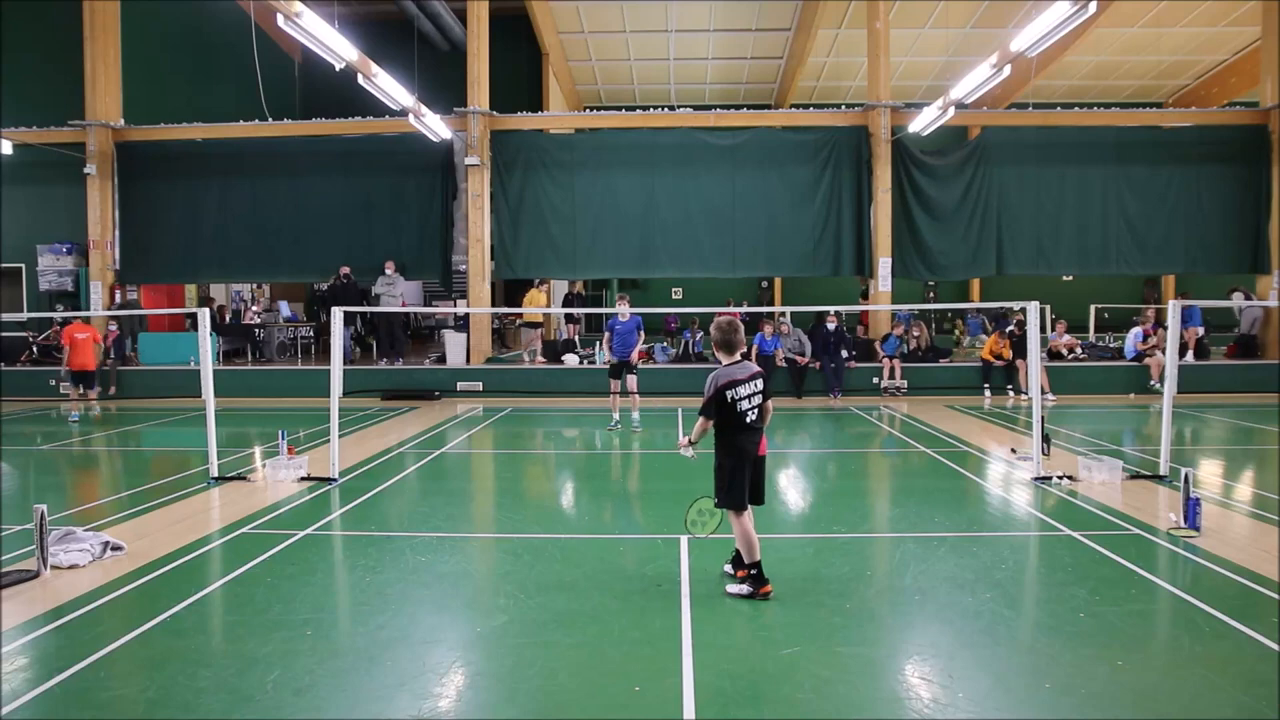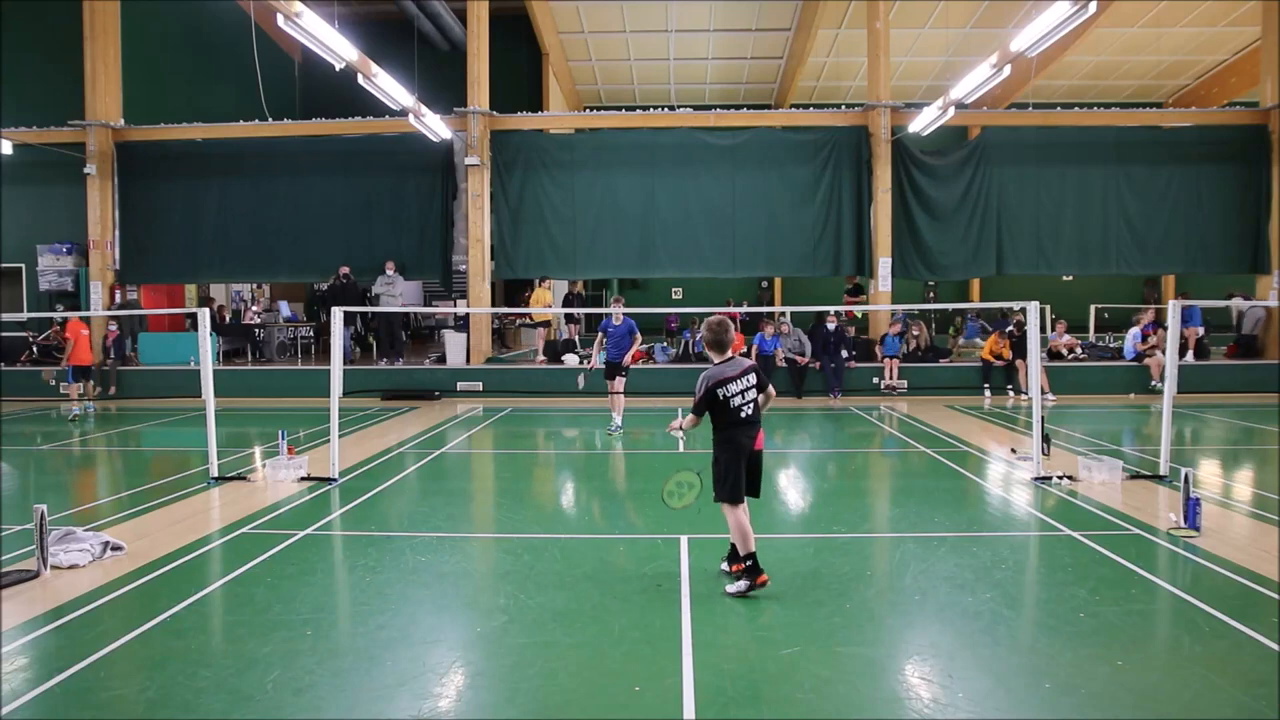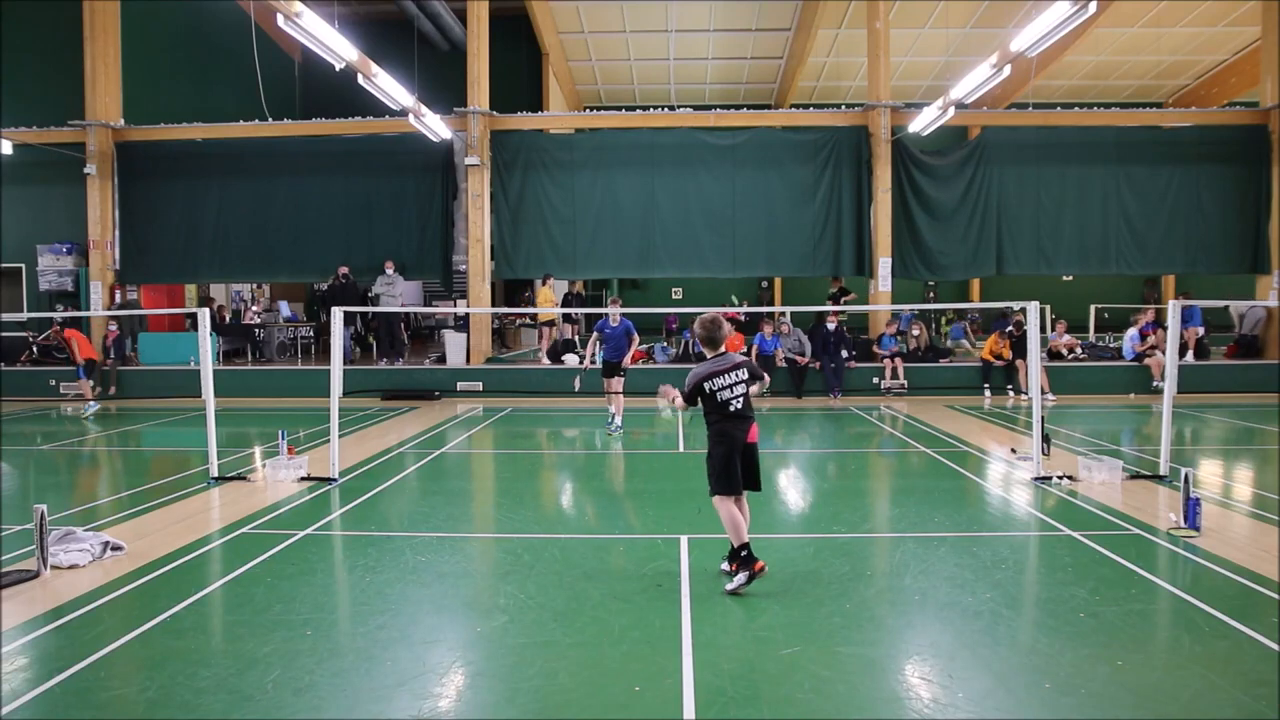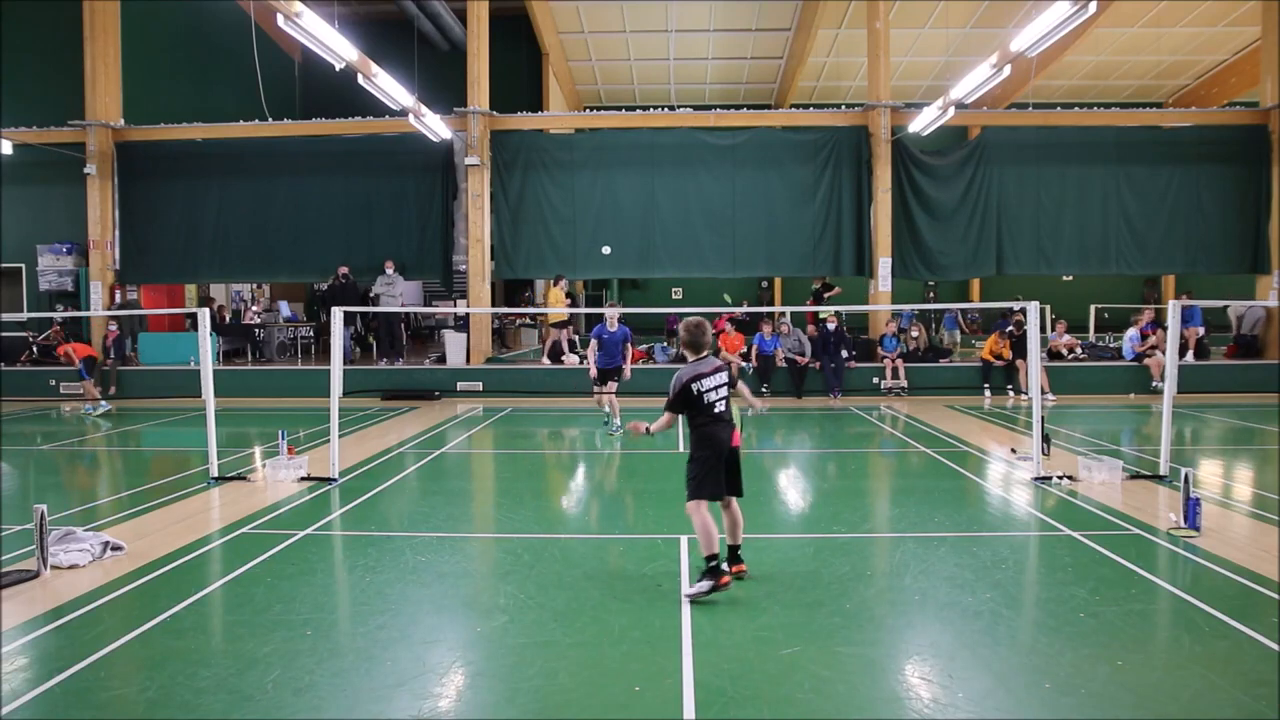
dt=0.4s
person 1, frame 1
left shoulder: (717, 379)
right shoulder: (756, 371)
left elbow: (706, 422)
right elbow: (767, 409)
left wrist: (690, 440)
left hip: (732, 451)
right hip: (757, 448)
left knee: (737, 513)
right knee: (744, 508)
left ankle: (757, 579)
right ankle: (741, 562)
person 1, frame 2
left shoulder: (709, 379)
right shoulder: (750, 366)
left elbow: (695, 419)
right elbow: (769, 394)
left wrist: (679, 425)
left hip: (729, 446)
right hip: (754, 440)
left knee: (731, 507)
right knee: (739, 501)
left ankle: (753, 571)
right ankle: (736, 558)
person 1, frame 3
left shoulder: (698, 375)
right shoulder: (742, 362)
left elbow: (684, 405)
right elbow: (764, 380)
left wrist: (673, 395)
right wrist: (751, 392)
left hip: (722, 439)
right hip: (747, 434)
left knee: (722, 500)
right knee: (738, 496)
left ankle: (748, 560)
right ankle: (737, 556)
person 1, frame 4
left shoulder: (683, 377)
right shoulder: (720, 366)
left elbow: (670, 419)
right elbow: (737, 385)
left wrist: (648, 429)
right wrist: (753, 402)
left hip: (705, 443)
right hip: (729, 438)
left knee: (696, 506)
right knee: (728, 501)
left ankle: (714, 572)
right ankle: (735, 560)
